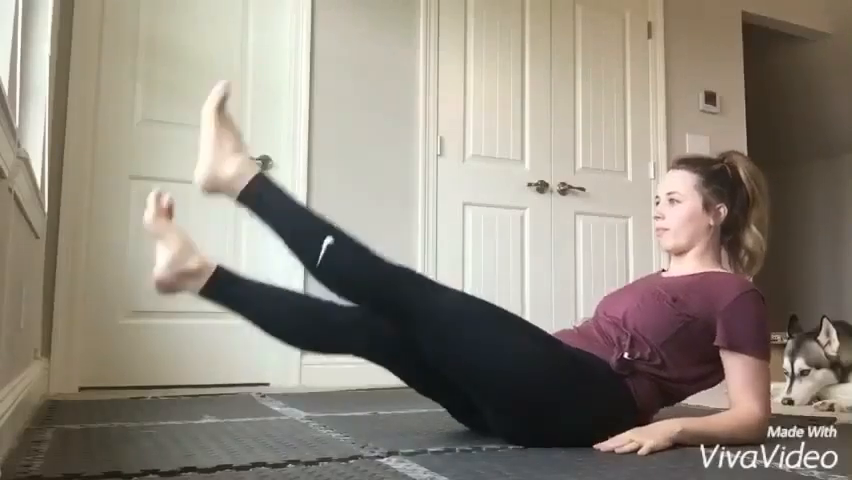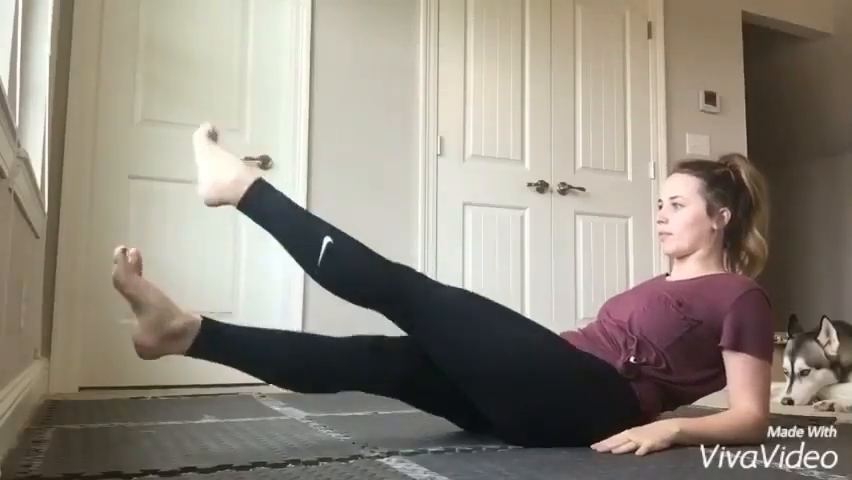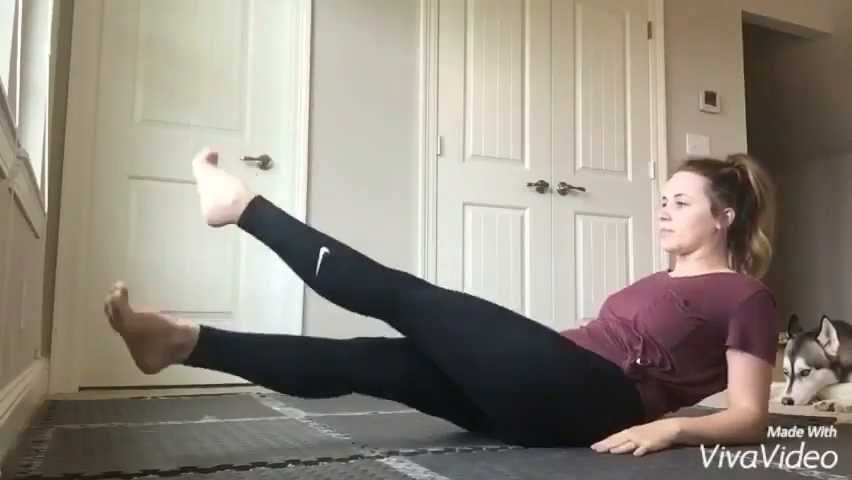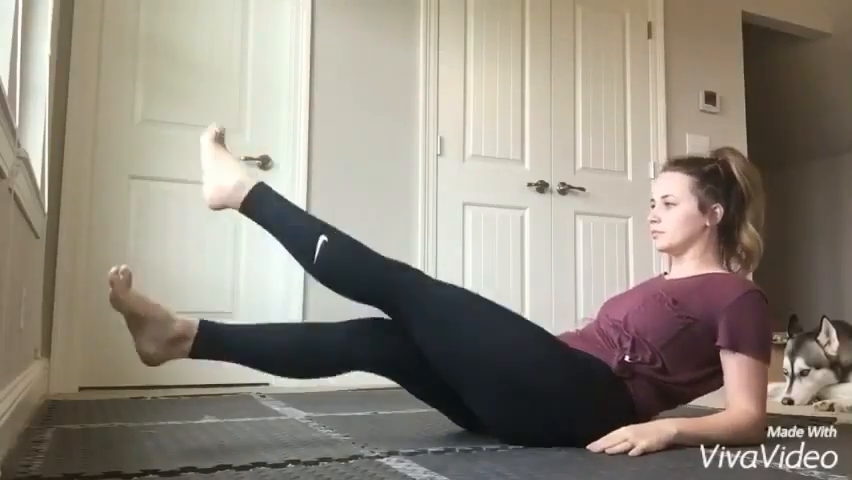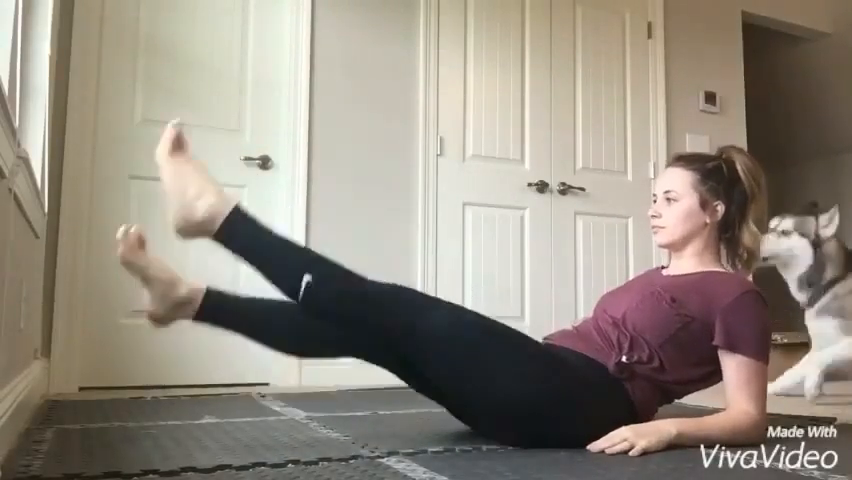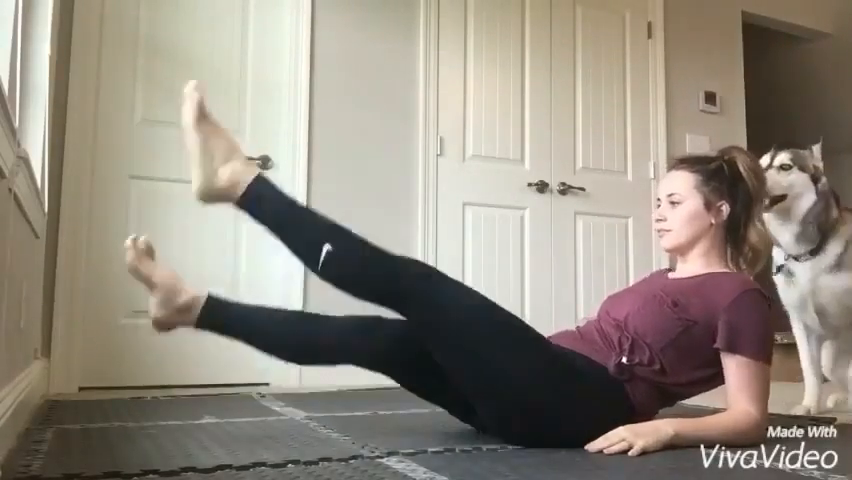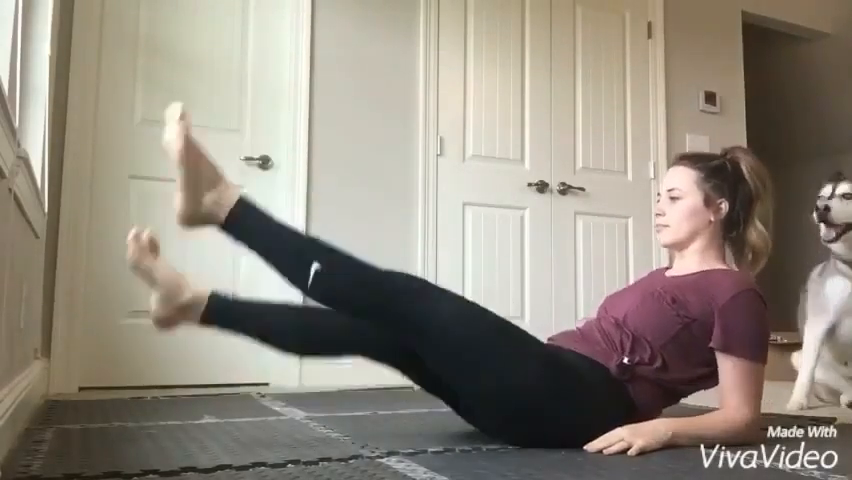
dt=0.5s
person 1, frame 1
left shoulder: (732, 294)
right shoulder: (663, 283)
left elbow: (750, 414)
left wrist: (674, 424)
left hip: (582, 400)
right hip: (549, 389)
left knee: (405, 304)
right knee: (378, 313)
right ankle: (201, 273)
person 1, frame 2
left shoulder: (738, 299)
right shoulder: (665, 287)
left elbow: (750, 417)
left wrist: (670, 426)
left hip: (586, 405)
right hip: (545, 397)
left knee: (407, 292)
right knee: (375, 359)
left ankle: (245, 187)
right ankle: (187, 330)
person 1, frame 3
left shoulder: (744, 299)
right shoulder: (667, 283)
left elbow: (750, 417)
left wrist: (671, 426)
left hip: (593, 403)
right hip: (558, 396)
left knee: (416, 302)
right knee: (377, 359)
left ankle: (245, 205)
right ankle: (182, 340)
person 1, frame 4
left shoulder: (736, 299)
right shoulder: (665, 287)
left elbow: (748, 418)
left wrist: (667, 427)
left hip: (584, 404)
right hip: (543, 397)
left knee: (410, 293)
right knee: (377, 337)
left ankle: (246, 190)
right ankle: (183, 335)
person 1, frame 5
left shoulder: (734, 298)
right shoulder: (658, 279)
left elbow: (749, 417)
left wrist: (667, 426)
left hip: (582, 405)
right hip: (541, 389)
left knee: (399, 312)
right knee: (367, 320)
right ankle: (193, 298)
person 1, frame 6
left shoulder: (737, 297)
right shoulder: (665, 283)
left elbow: (748, 419)
left wrist: (663, 425)
left hip: (579, 406)
right hip: (546, 392)
left knee: (416, 287)
right knee: (376, 337)
left ankle: (240, 179)
right ankle: (192, 305)
person 1, frame 7
left shoulder: (732, 295)
right shoulder: (669, 276)
left elbow: (744, 417)
left wrist: (662, 425)
left hip: (581, 403)
right hip: (547, 390)
left knee: (402, 300)
right knee: (372, 327)
left ankle: (222, 204)
right ankle: (193, 302)
